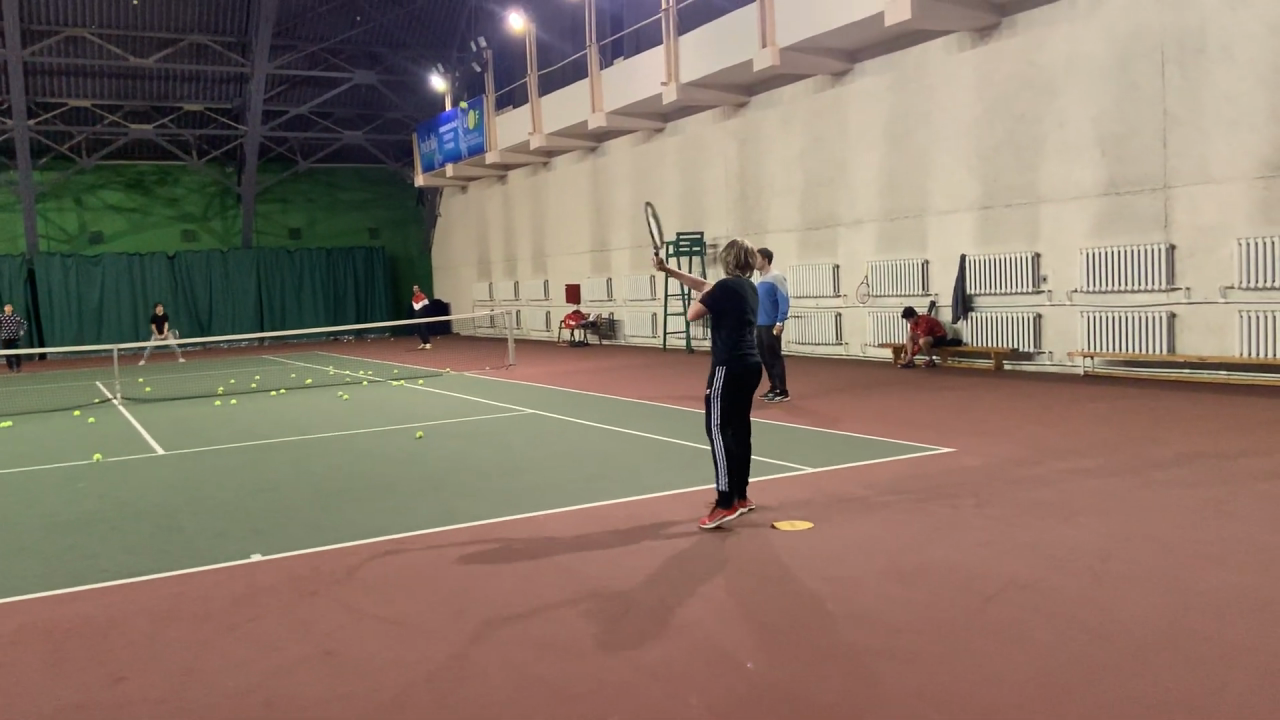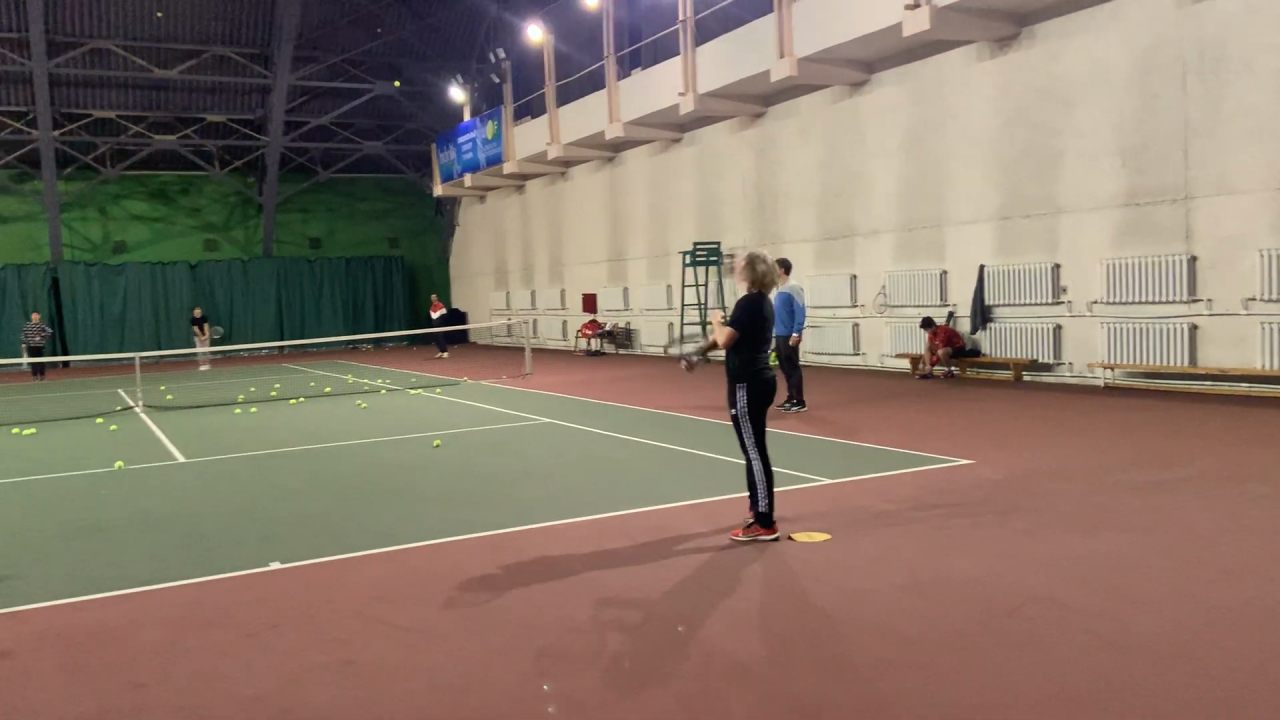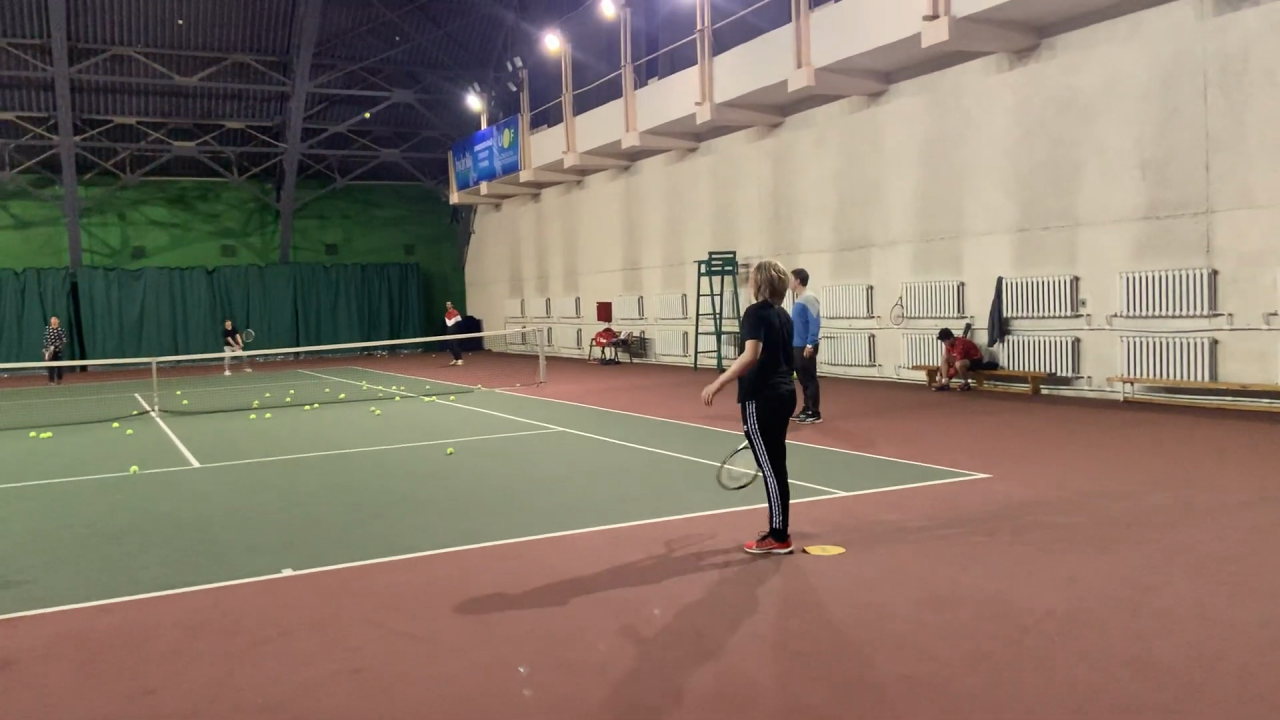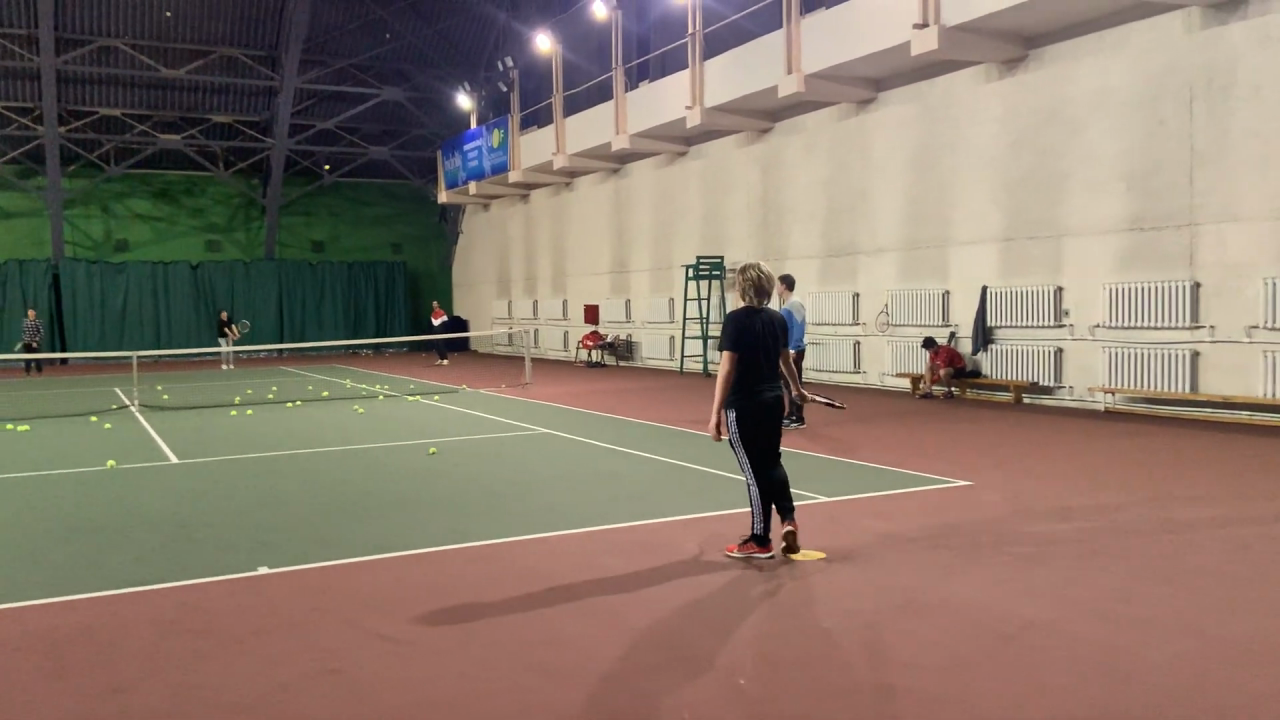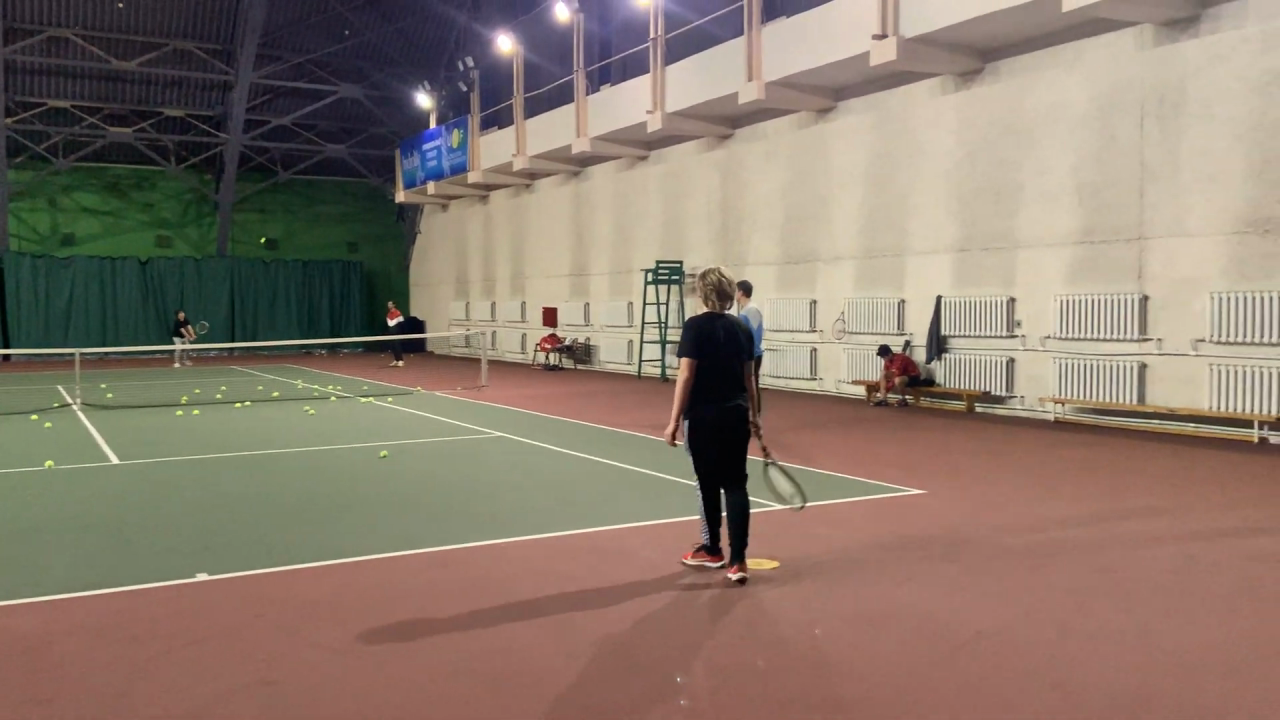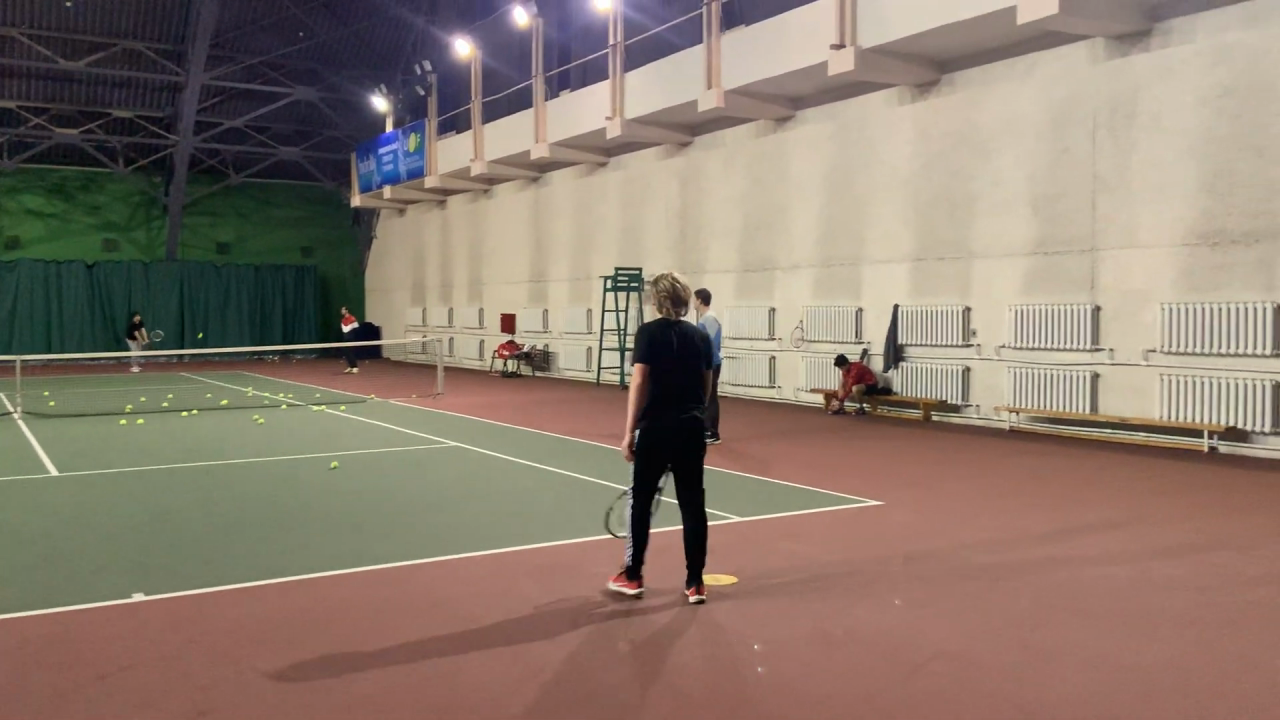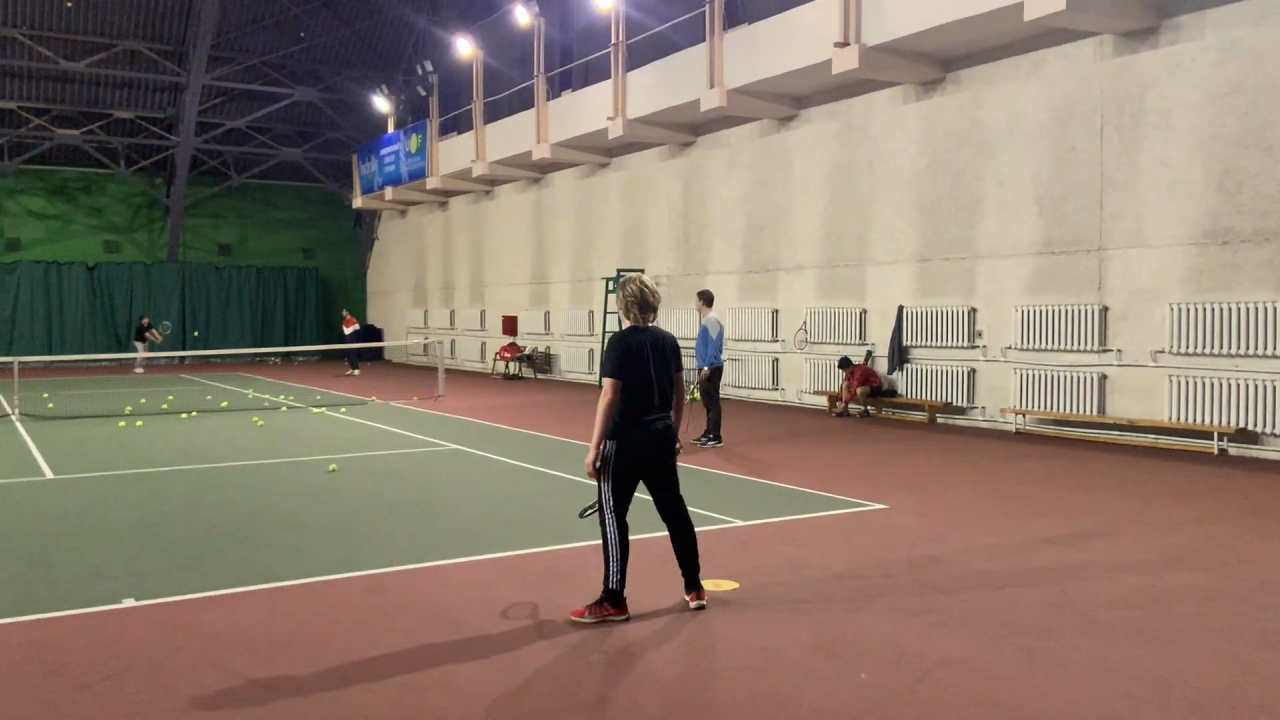
dt=0.3s
person 1, frame 1
left shoulder: (726, 286)
right shoulder: (749, 288)
left elbow: (693, 315)
right elbow: (706, 286)
left wrist: (700, 299)
right wrist: (668, 269)
left hip: (729, 367)
right hip: (750, 366)
left knee: (718, 433)
right knee: (740, 431)
left ankle: (725, 503)
right ankle: (739, 496)
person 1, frame 2
left shoulder: (748, 303)
right shoulder: (761, 303)
left elbow: (724, 340)
right elbow: (735, 342)
left wrist: (716, 321)
right wrist: (698, 351)
left hip: (747, 384)
right hip: (760, 381)
left knee: (754, 451)
right knee: (754, 448)
left ankle: (765, 523)
right ankle: (757, 508)
person 1, frame 3
left shoulder: (755, 312)
right shoulder: (783, 315)
left elbow: (751, 357)
left wrist: (718, 383)
left hip: (761, 399)
right hip: (783, 394)
left knee: (770, 465)
right knee: (775, 462)
left ankle: (779, 537)
right ankle: (778, 526)
person 1, frame 4
left shoulder: (736, 320)
right shoulder: (777, 319)
left elbow: (727, 368)
right elbow: (785, 360)
left wrist: (716, 413)
right wrist: (797, 388)
left hip: (744, 406)
right hip: (773, 402)
left knee: (755, 472)
right knee: (772, 462)
left ankle: (761, 540)
right ankle: (788, 520)
person 1, frame 5
left shoulder: (696, 326)
right shoulder: (742, 328)
left elbow: (686, 376)
left wrist: (674, 420)
right wrist: (753, 414)
left hip: (702, 416)
right hip: (736, 415)
left knee: (708, 483)
right knee: (736, 484)
left ankle: (711, 549)
right ankle: (738, 560)
person 1, frame 6
left shoulder: (649, 332)
right shoulder: (700, 336)
left elbow: (638, 383)
right elbow: (706, 386)
left wrist: (628, 431)
left hip: (654, 428)
right hip: (692, 428)
left knee: (639, 498)
right knee: (693, 503)
left ankle: (632, 574)
right ankle: (695, 583)
person 1, frame 7
left shoulder: (621, 341)
right shoulder: (668, 341)
left elbow: (609, 398)
right elbow: (679, 392)
left wrist: (594, 448)
right wrist: (673, 431)
left hip: (625, 440)
right hip: (661, 437)
left knee: (612, 515)
right knee: (674, 510)
left ankle: (613, 601)
right ankle: (694, 587)
